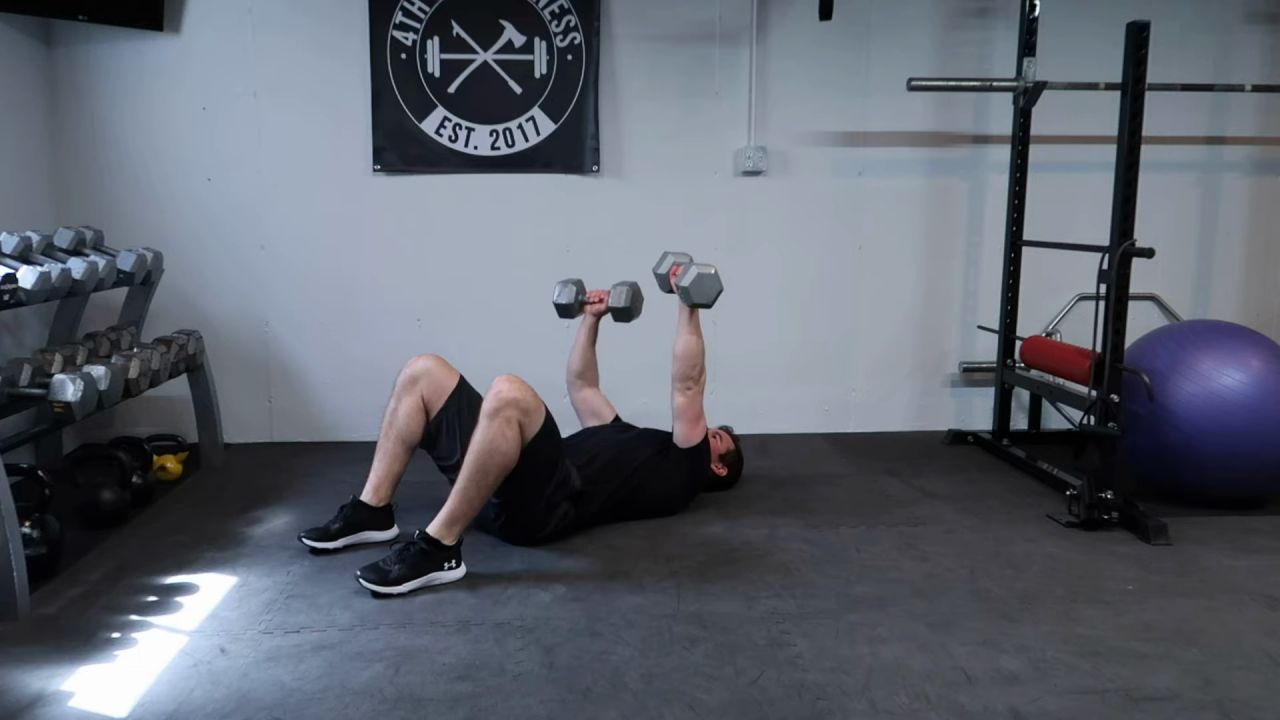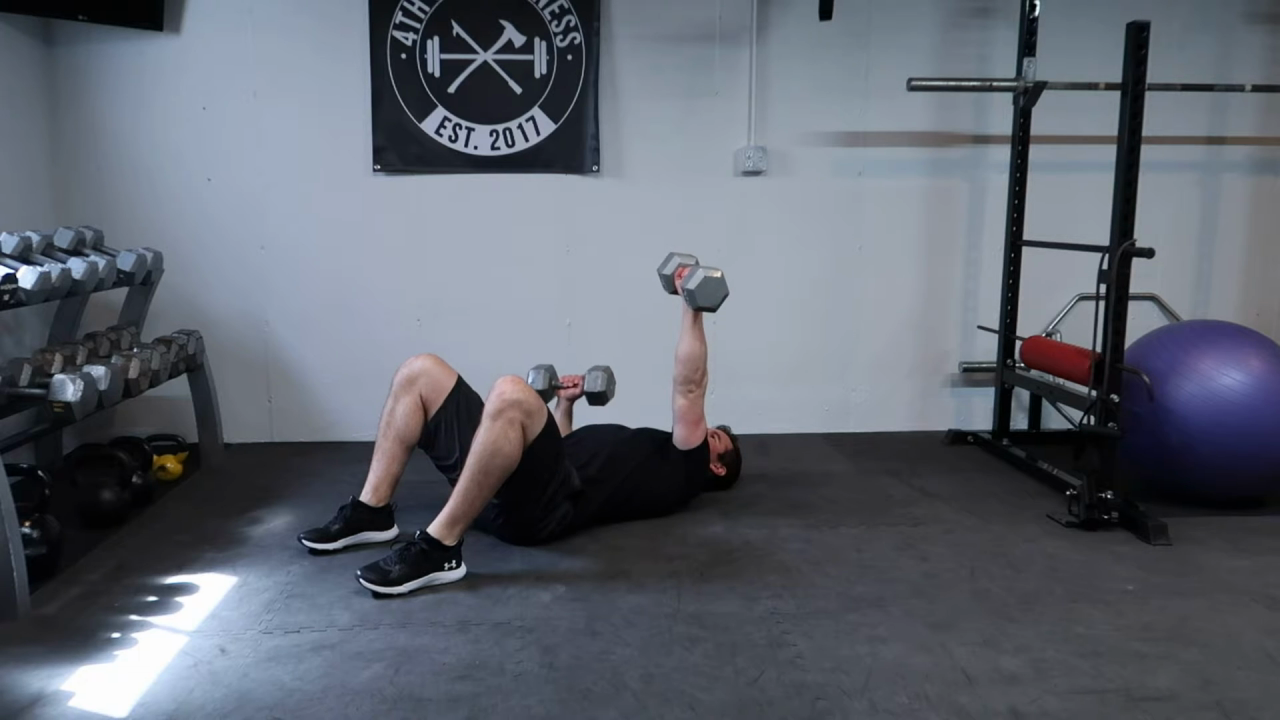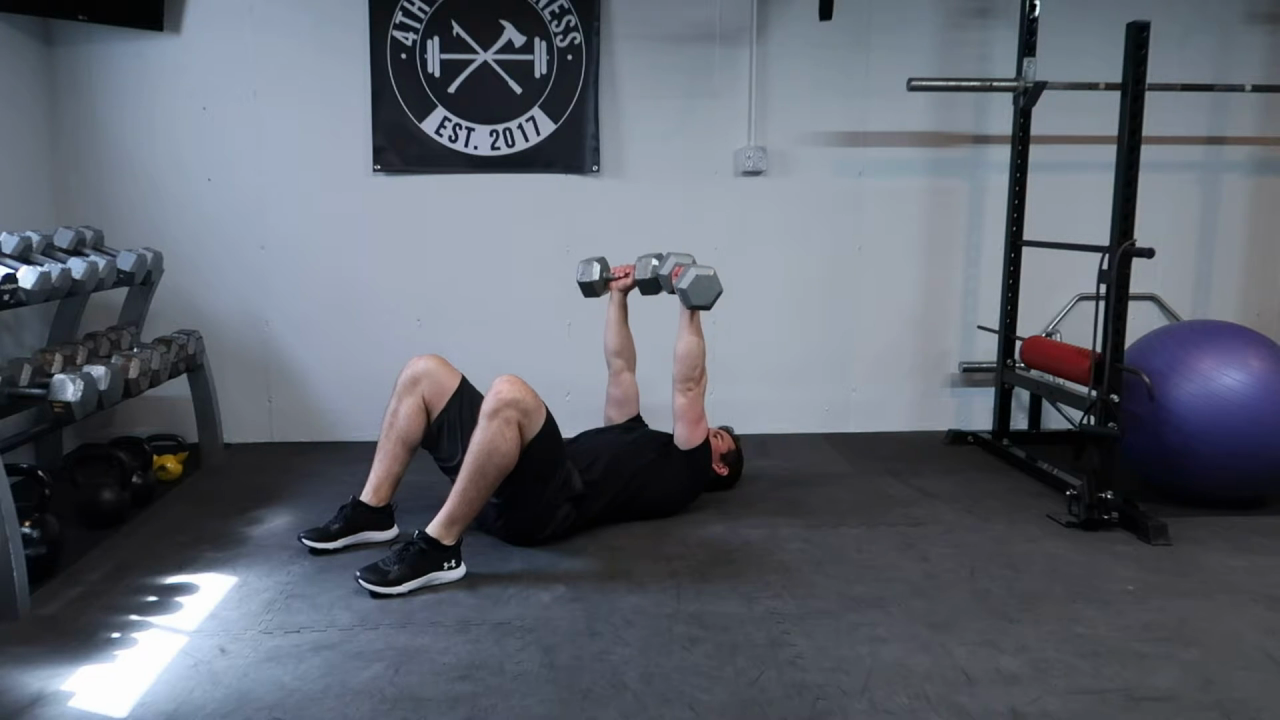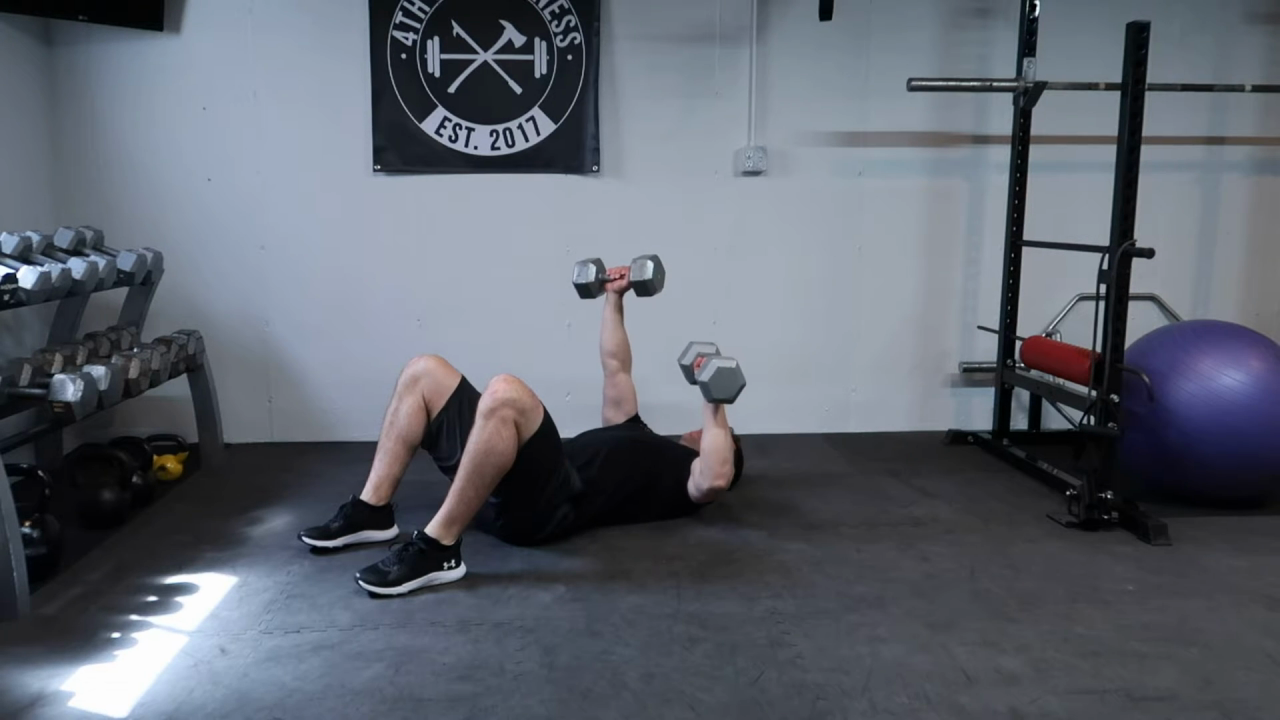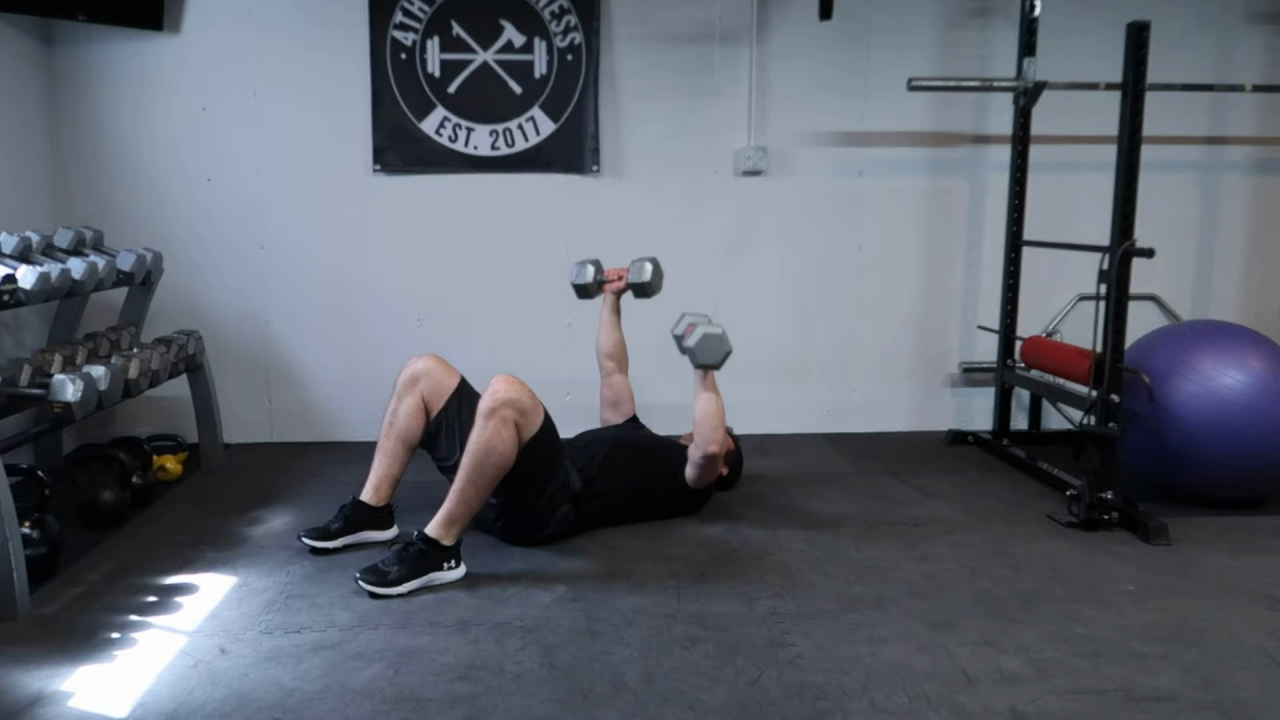
dt=1s
person 1, frame 1
left shoulder: (683, 470)
right shoulder: (638, 443)
left elbow: (687, 387)
right elbow: (583, 386)
left wrist: (689, 307)
right wrist: (591, 320)
left hip: (544, 501)
right hip: (501, 490)
left knee: (508, 392)
right knee: (424, 371)
left ankle: (438, 546)
right ankle: (371, 510)
person 1, frame 2
left shoulder: (683, 470)
right shoulder: (642, 449)
left elbow: (688, 391)
left wrist: (692, 308)
right wrist: (564, 402)
left hip: (544, 502)
right hip: (500, 489)
left knee: (511, 393)
right knee: (421, 371)
left ankle: (438, 547)
right ankle: (371, 511)
person 1, frame 3
left shoulder: (684, 471)
right shoulder: (639, 440)
left elbow: (688, 389)
right elbow: (621, 369)
left wrist: (690, 309)
right wrist: (618, 298)
left hip: (545, 503)
right hip: (502, 488)
left knee: (508, 393)
right knee: (424, 372)
left ankle: (438, 546)
right ankle: (371, 511)
person 1, frame 4
left shoulder: (687, 474)
right shoulder: (640, 439)
left elbow: (717, 480)
right elbow: (616, 369)
left wrist: (715, 405)
right wrist: (614, 299)
left hip: (545, 502)
right hip: (502, 488)
left knee: (505, 392)
right knee: (425, 371)
left ankle: (437, 546)
right ankle: (371, 510)
person 1, frame 5
left shoulder: (689, 475)
right shoulder: (638, 438)
left elbow: (709, 450)
right elbow: (612, 370)
left wrist: (704, 373)
right wrist: (611, 301)
left hip: (544, 502)
right hip: (502, 487)
left knee: (505, 392)
right knee: (424, 371)
left ankle: (437, 546)
right ankle: (371, 510)
